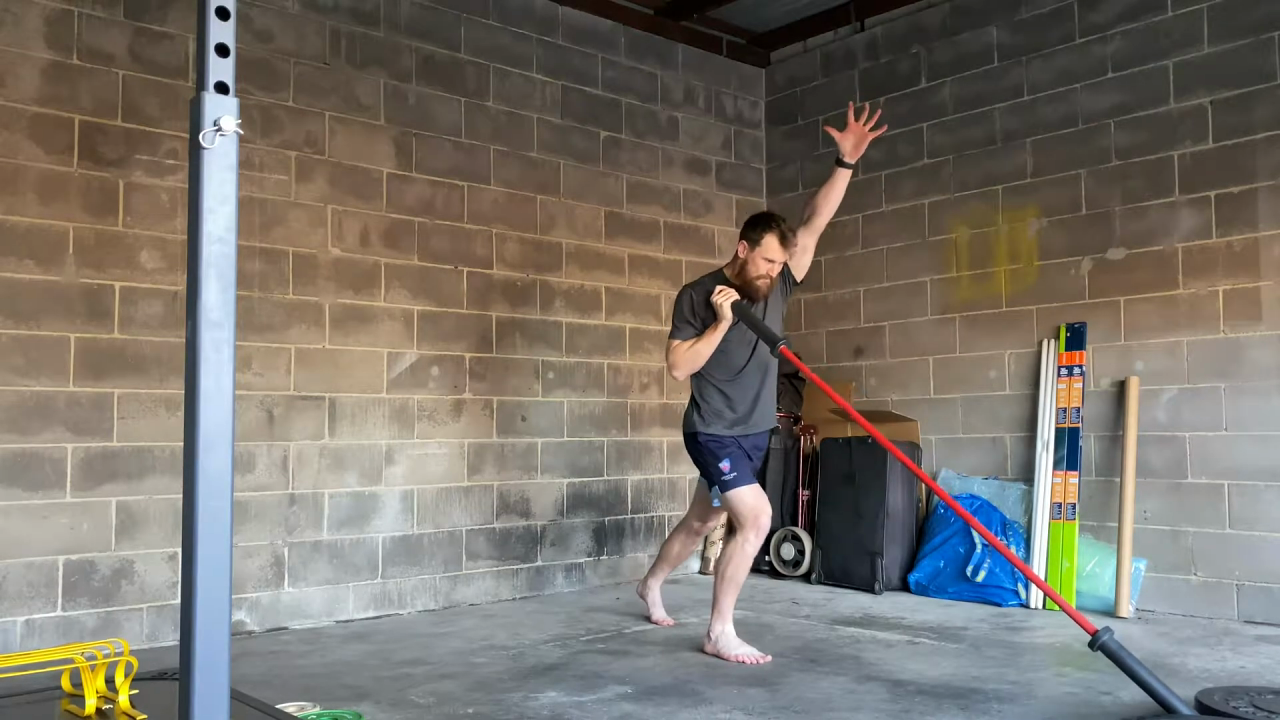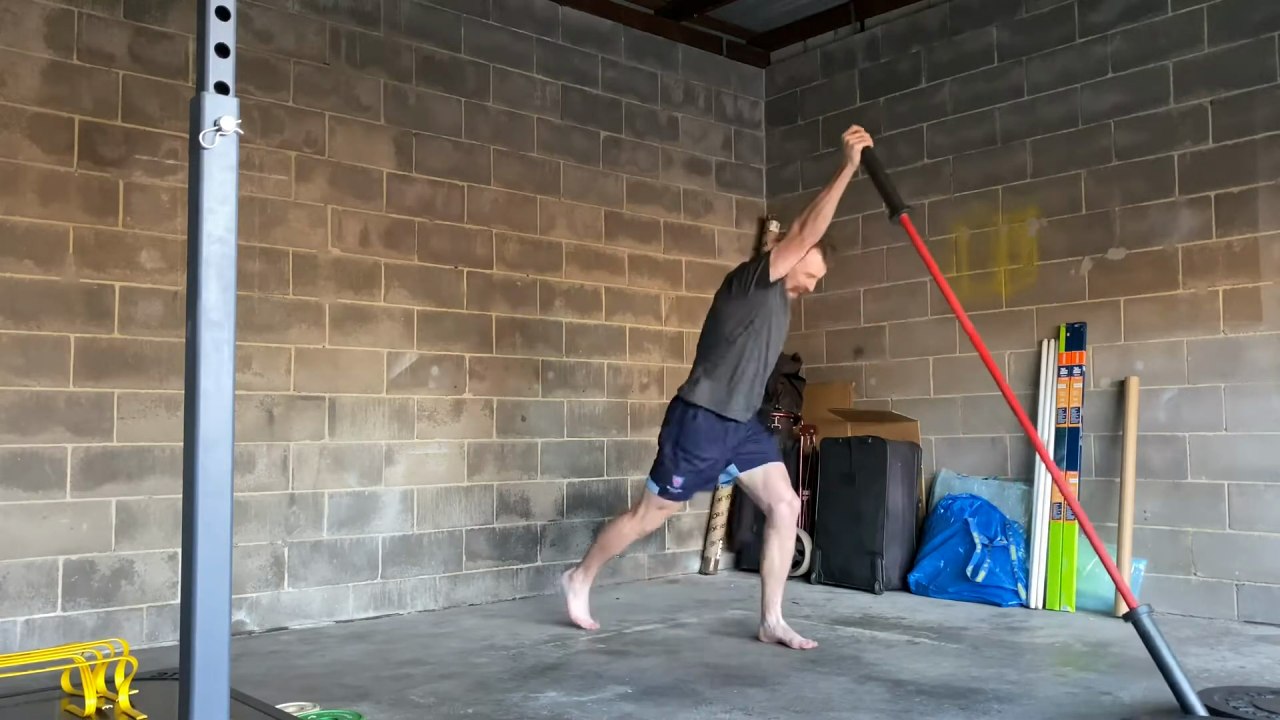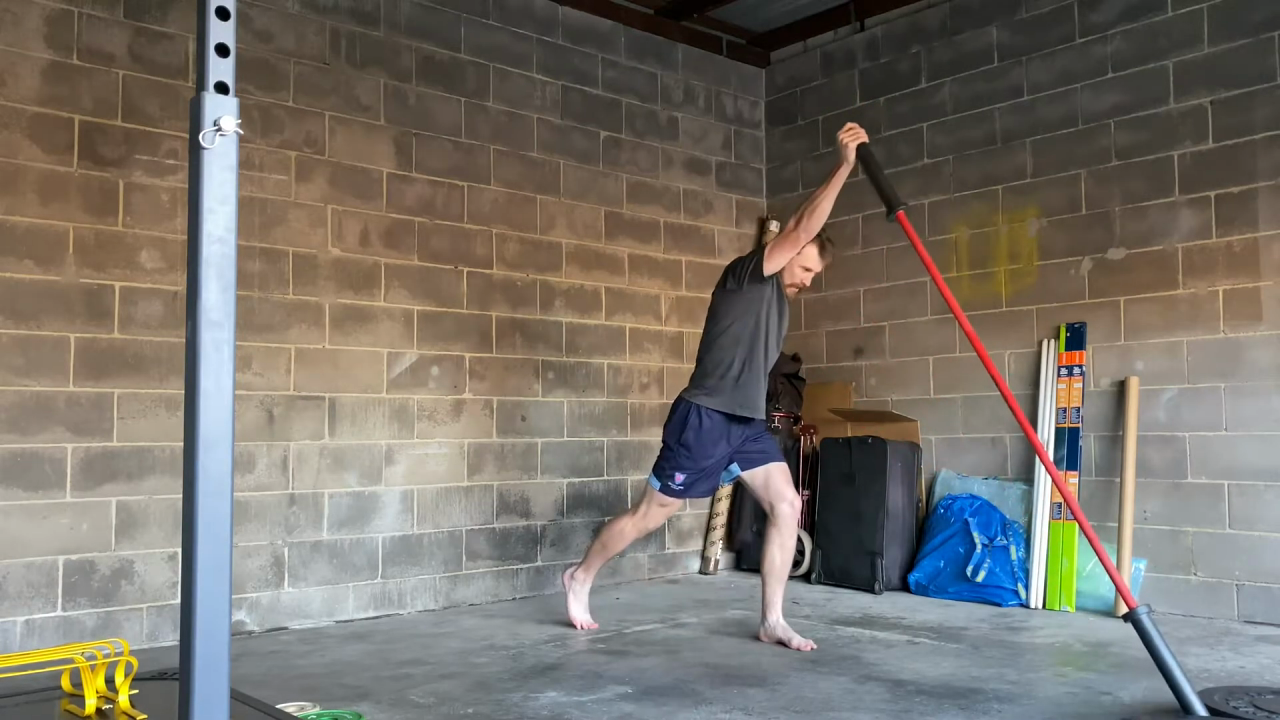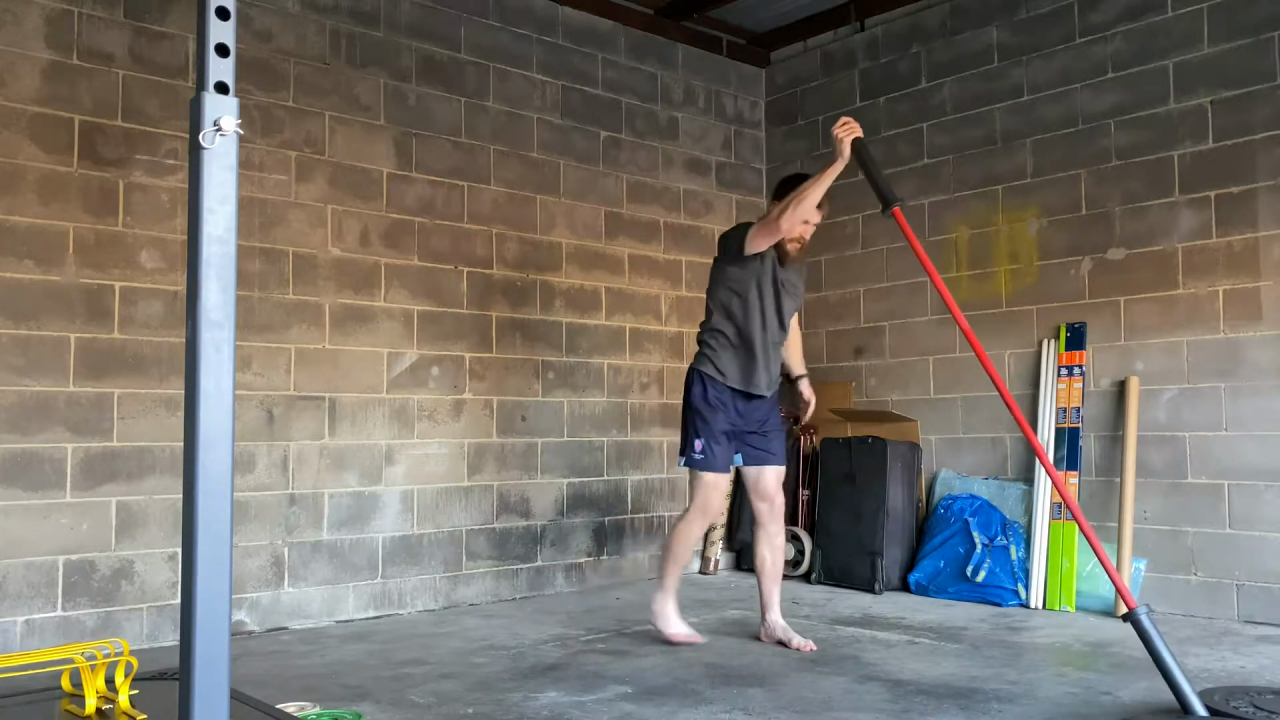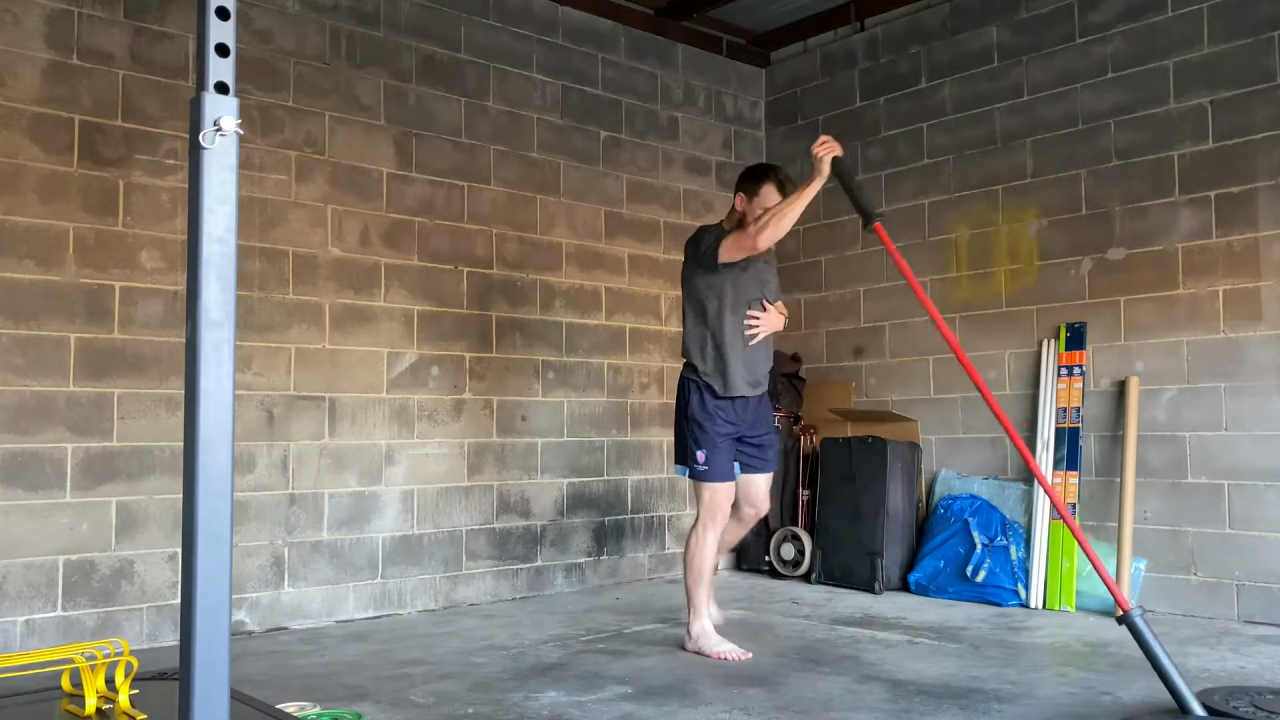
dt=0.4s
person 1, frame 1
left shoulder: (778, 281)
right shoulder: (697, 294)
left elbow: (818, 221)
right elbow: (681, 363)
left wrist: (846, 161)
right wrist: (722, 322)
left hip: (753, 430)
right hip: (715, 430)
left knee: (705, 519)
right knee: (757, 520)
left ankle: (651, 587)
right ankle: (718, 632)
person 1, frame 2
left shoulder: (777, 301)
right shoulder: (750, 281)
right elbow: (806, 233)
right wrist: (848, 168)
left hip: (741, 423)
right hip: (701, 419)
left knee: (785, 507)
right knee: (647, 517)
left ankle: (772, 621)
right ankle: (579, 580)
person 1, frame 3
left shoulder: (776, 295)
right shoulder: (745, 276)
right elbow: (802, 230)
right wrist: (844, 166)
left hip: (747, 420)
right hip: (706, 417)
left knee: (787, 506)
right knee: (650, 514)
left ankle: (772, 620)
right ankle: (580, 578)
person 1, frame 4
left shoulder: (793, 269)
right shoulder: (738, 247)
right elbow: (779, 218)
left wrist: (801, 374)
right wrist: (837, 161)
left hip: (762, 398)
right hip: (714, 391)
left knee: (770, 506)
right knee: (708, 505)
left ankle: (771, 619)
right ankle: (665, 601)
person 1, frame 5
left shoulder: (764, 255)
right shoulder: (705, 243)
left elbow: (781, 312)
right elbow: (758, 239)
left wrist: (778, 317)
right wrist: (816, 181)
left hip: (753, 395)
right hip: (711, 394)
left knee: (754, 505)
right knee: (714, 510)
left ankle: (699, 577)
right ankle: (700, 629)
